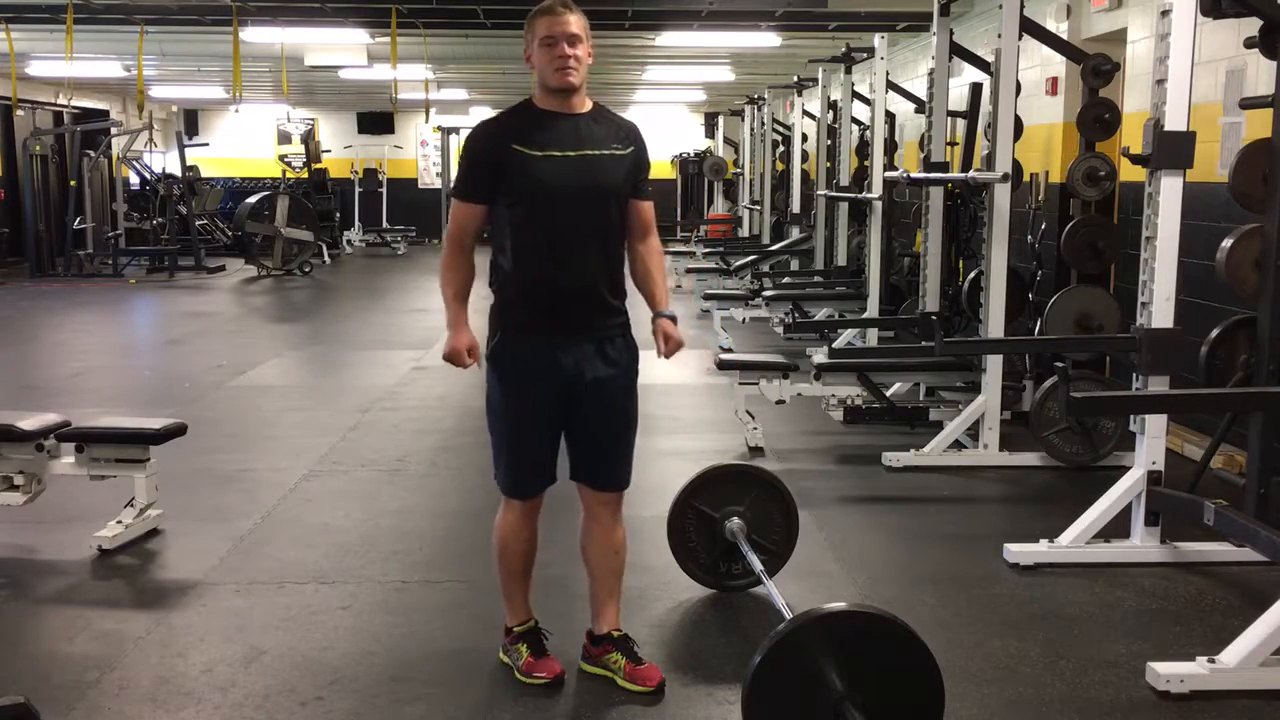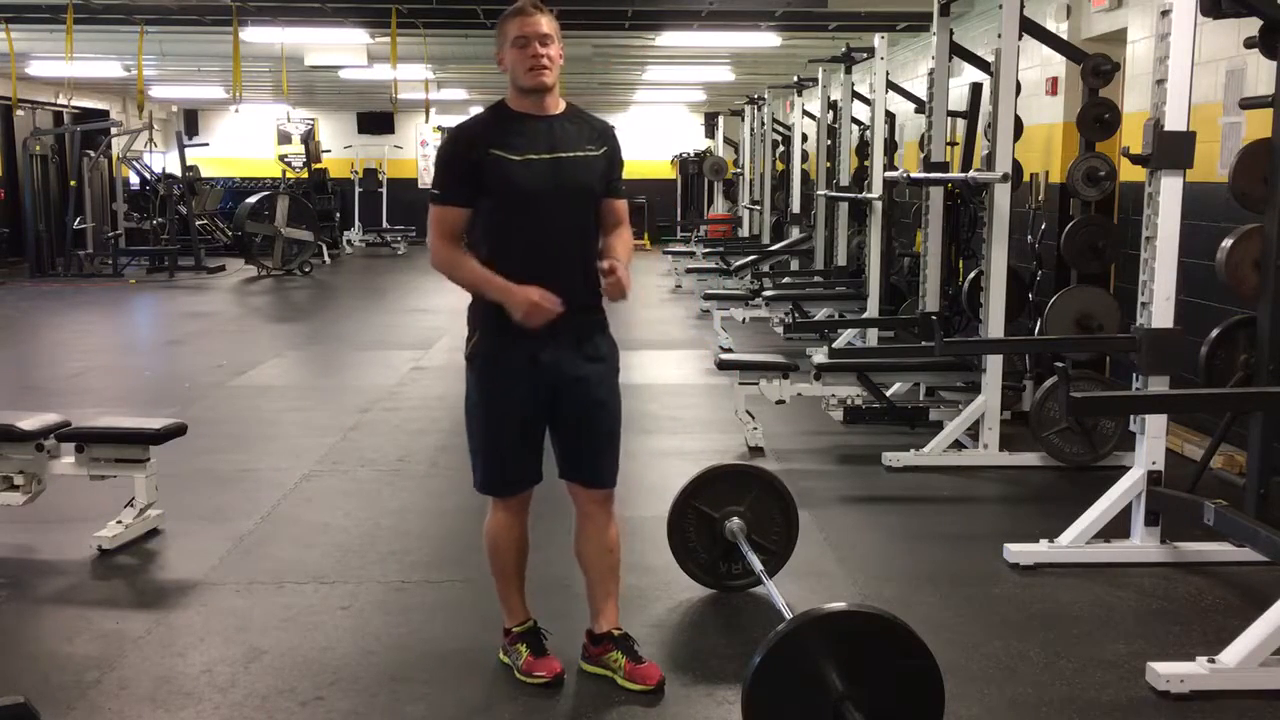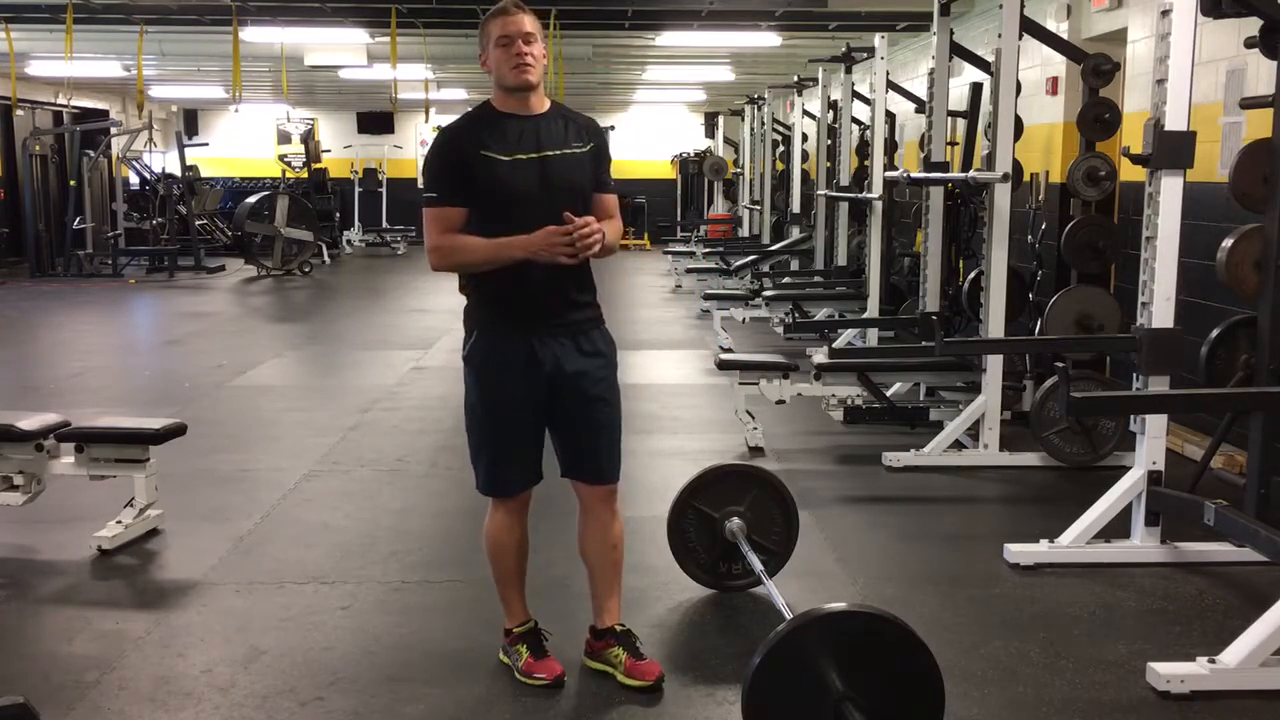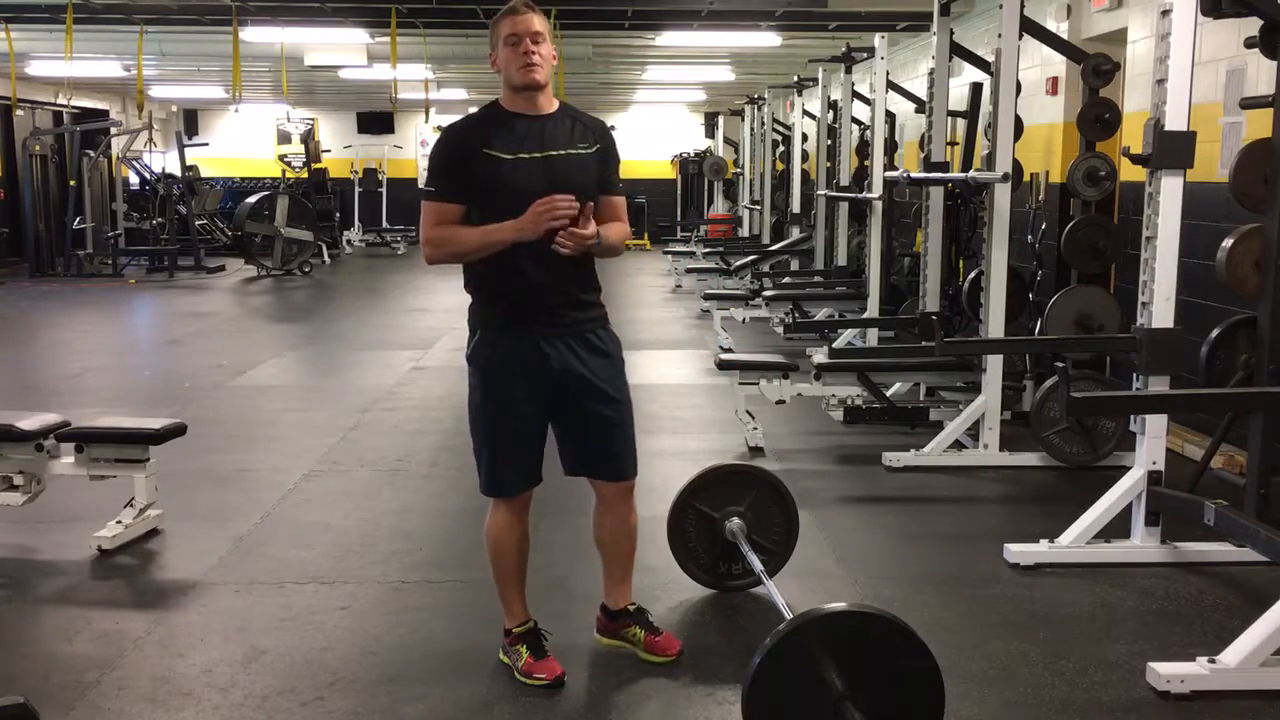
dt=0.3s
person 1, frame 1
left shoulder: (623, 137)
right shoulder: (496, 138)
left elbow: (642, 235)
right elbow: (459, 240)
left wrist: (662, 310)
right wrist: (458, 321)
left hip: (606, 345)
right hip: (524, 346)
left knee: (605, 496)
right knee: (523, 497)
left ankle: (605, 638)
right ankle: (519, 632)
person 1, frame 2
left shoulder: (597, 136)
right shoulder: (471, 141)
left elbow: (617, 224)
right elbow: (443, 247)
left wrist: (619, 260)
right wrist: (507, 292)
left hip: (586, 341)
right hip: (505, 344)
left knee: (597, 493)
right knee: (511, 496)
left ankle: (604, 638)
right ankle: (519, 632)
person 1, frame 3
left shoulder: (584, 133)
right shoulder: (460, 142)
left elbow: (612, 220)
right elbow: (440, 249)
left wrist: (599, 234)
right wrist: (527, 245)
left hip: (582, 335)
right hip: (502, 342)
left knee: (600, 490)
right knee: (511, 497)
left ankle: (607, 634)
right ankle: (519, 633)
person 1, frame 4
left shoulder: (592, 134)
right shoulder: (465, 140)
left elbow: (621, 231)
right elbow: (434, 244)
left wrist: (591, 235)
right wrist: (521, 227)
left hip: (586, 334)
right hip: (506, 341)
left knee: (616, 482)
right knee: (511, 496)
left ankle: (619, 611)
right ankle: (519, 632)
